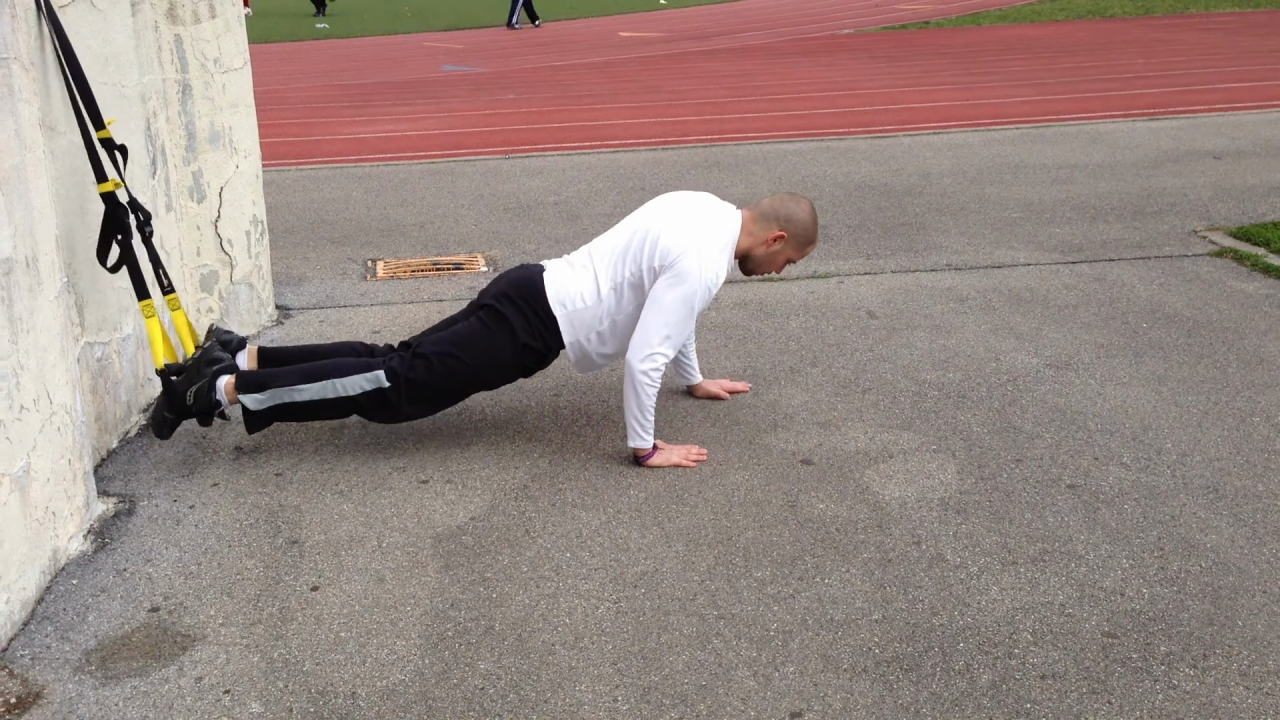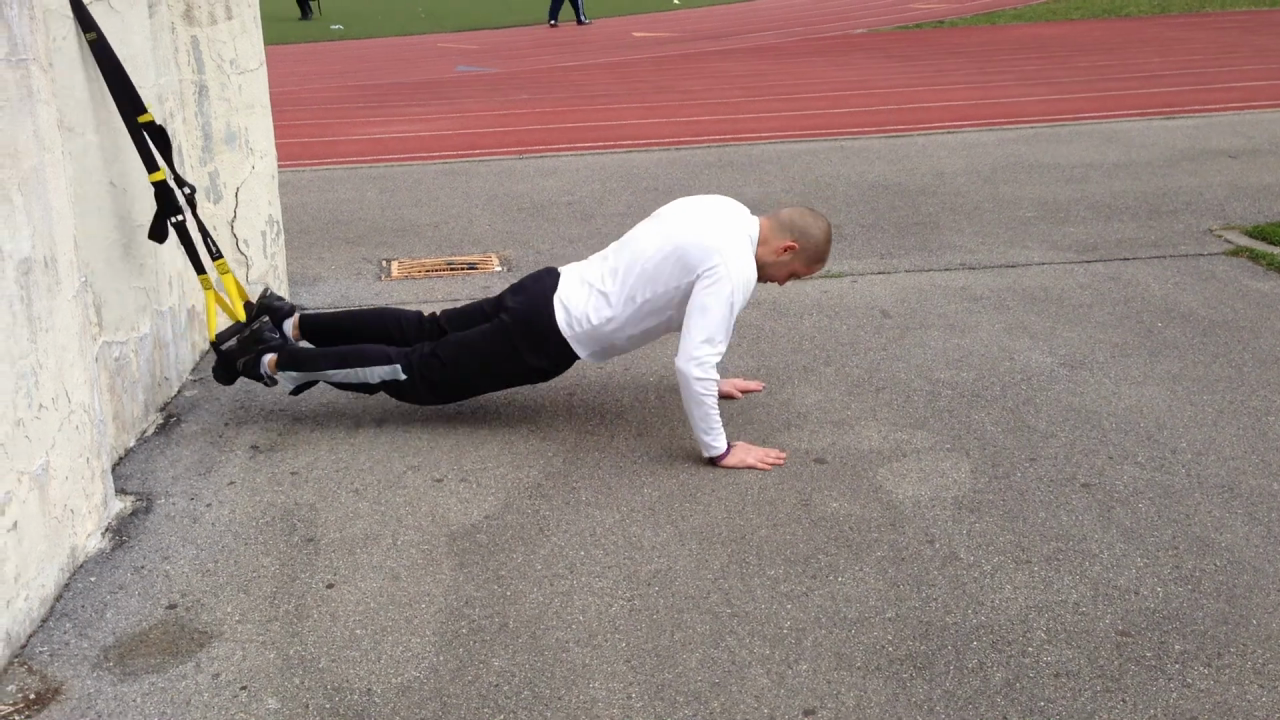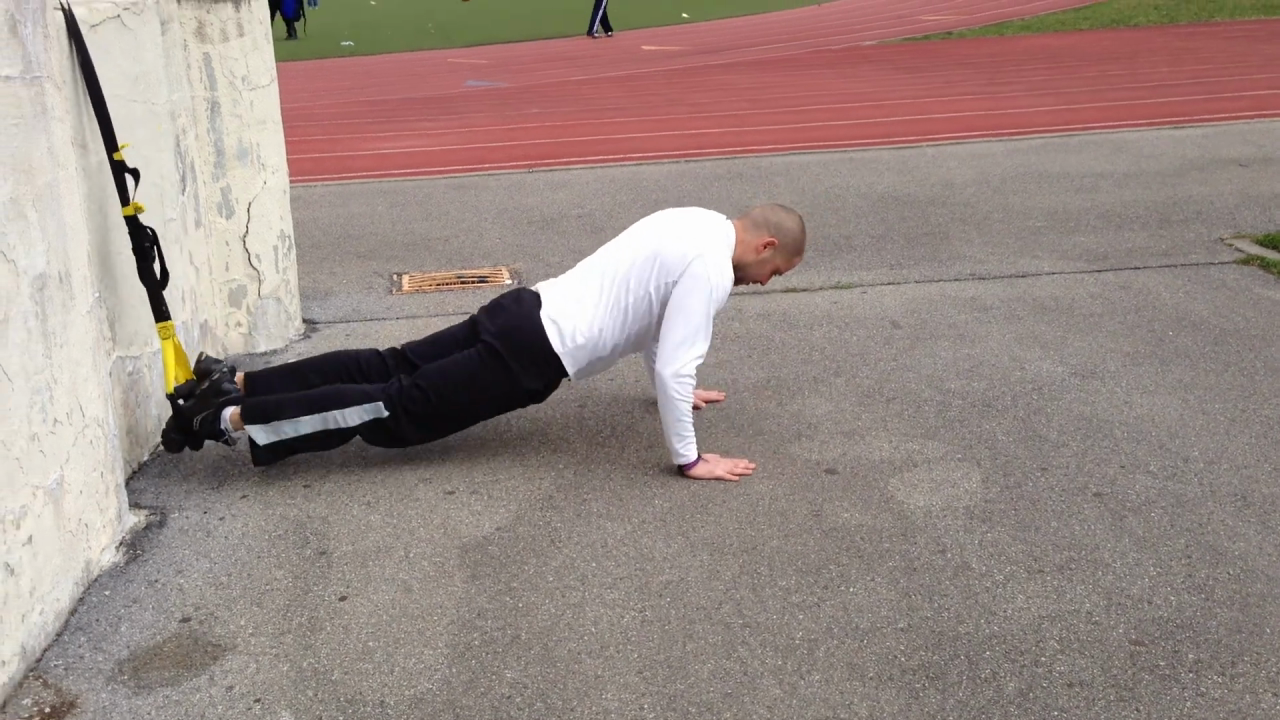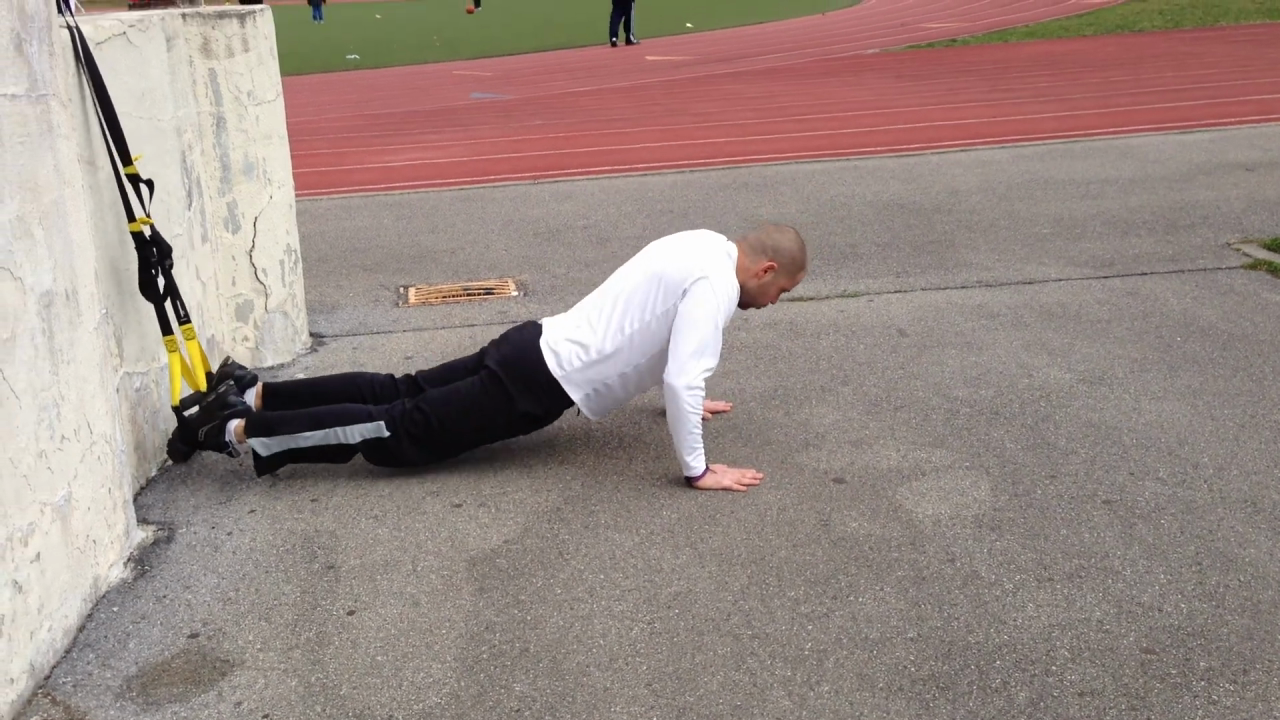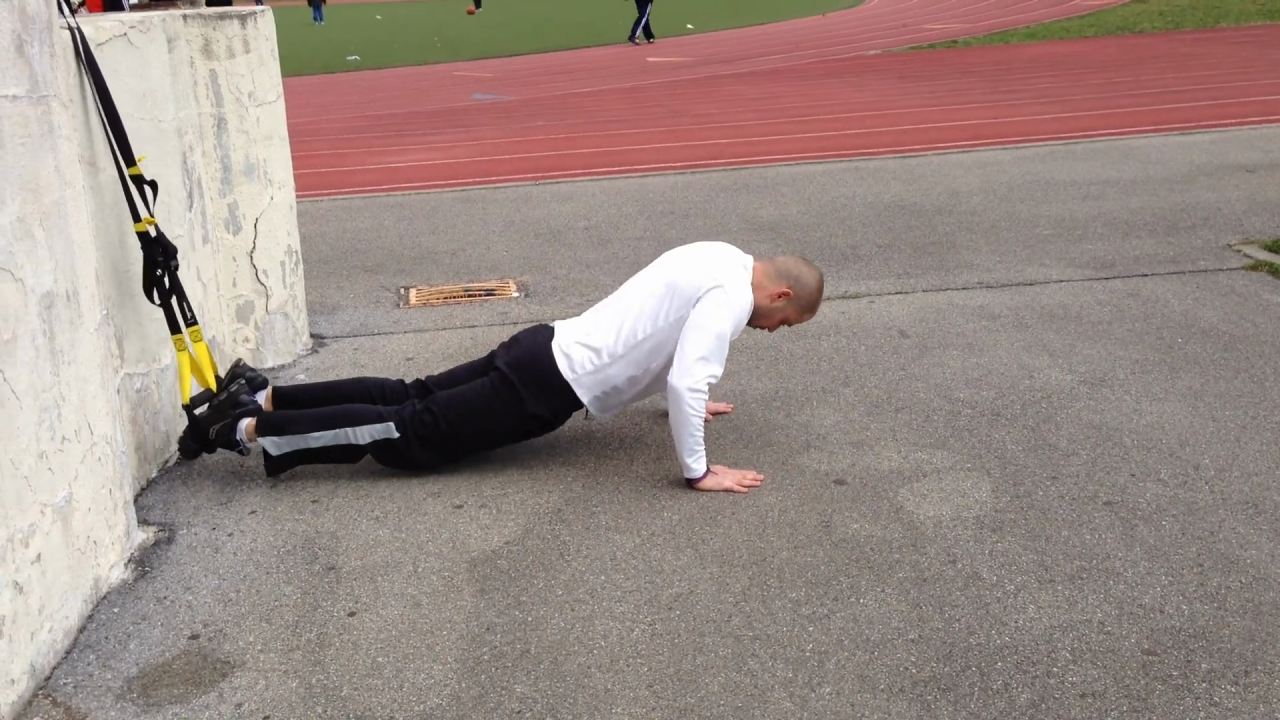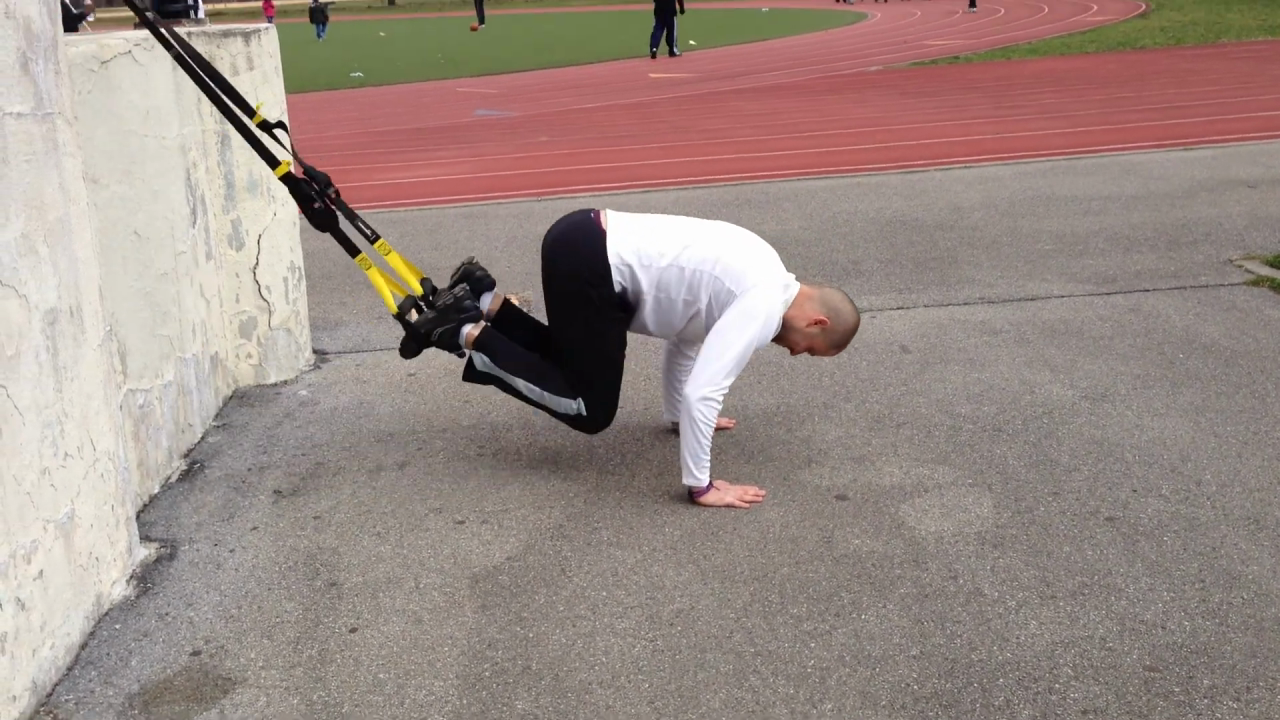
dt=0.7s
person 1, frame 1
left shoulder: (705, 208)
right shoulder: (703, 263)
right elbow: (643, 355)
left wrist: (696, 380)
right wrist: (644, 447)
left hip: (531, 292)
right hip: (534, 323)
left knee: (394, 360)
right knee: (395, 385)
left ankle: (242, 355)
right ankle: (224, 388)
person 1, frame 2
left shoulder: (723, 211)
right shoulder: (735, 268)
right elbow: (691, 364)
left wrist: (713, 379)
right wrist: (719, 449)
left hip: (550, 290)
right hip: (552, 335)
left knee: (424, 331)
right knee: (416, 372)
left ankle: (288, 322)
right ankle: (273, 361)
person 1, frame 3
left shoulder: (698, 223)
right shoulder: (713, 267)
right elbow: (674, 367)
left wrist: (676, 390)
right wrist: (689, 458)
left hip: (526, 312)
right hip: (536, 353)
left knee: (387, 369)
right knee: (396, 411)
left ankle: (234, 381)
right ankle: (232, 417)
person 1, frame 4
left shoulder: (704, 246)
right shoulder: (717, 284)
right elbow: (683, 380)
left wrist: (685, 400)
right wrist: (697, 470)
left hip: (537, 349)
right hip: (541, 384)
left knee: (396, 396)
right knee: (400, 434)
left ankle: (250, 392)
right ankle: (240, 429)
person 1, frame 5
left shoulder: (719, 257)
right shoulder: (733, 295)
right elbow: (686, 381)
left wrist: (685, 400)
right wrist: (699, 471)
left hip: (545, 350)
right hip: (546, 386)
left knee: (413, 398)
right knee: (409, 433)
left ankle: (261, 395)
right ankle: (251, 428)
person 1, frame 6
left shoulder: (760, 277)
right shoulder: (767, 306)
left elbow: (686, 331)
right elbow: (701, 390)
left wrist: (678, 416)
right wrist: (700, 486)
left hip: (585, 237)
right hip: (588, 259)
left knee: (579, 373)
right knee: (590, 411)
left ankle: (485, 306)
right ankle: (471, 336)
